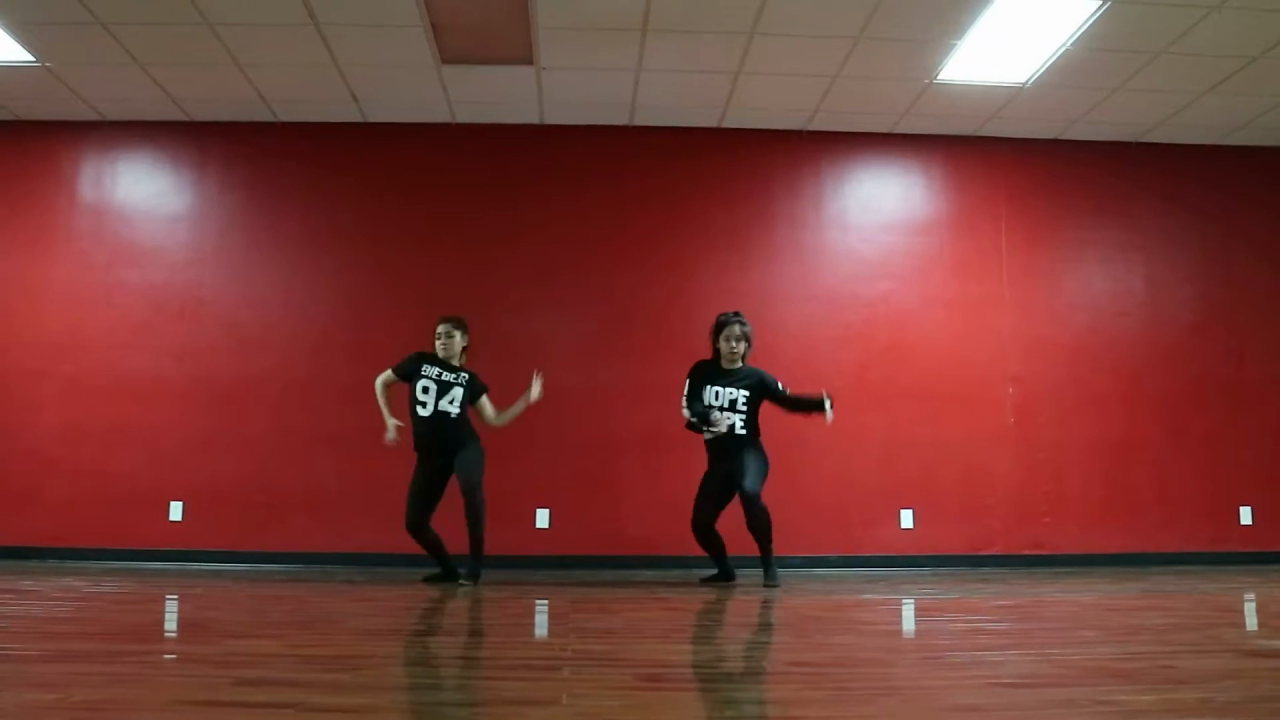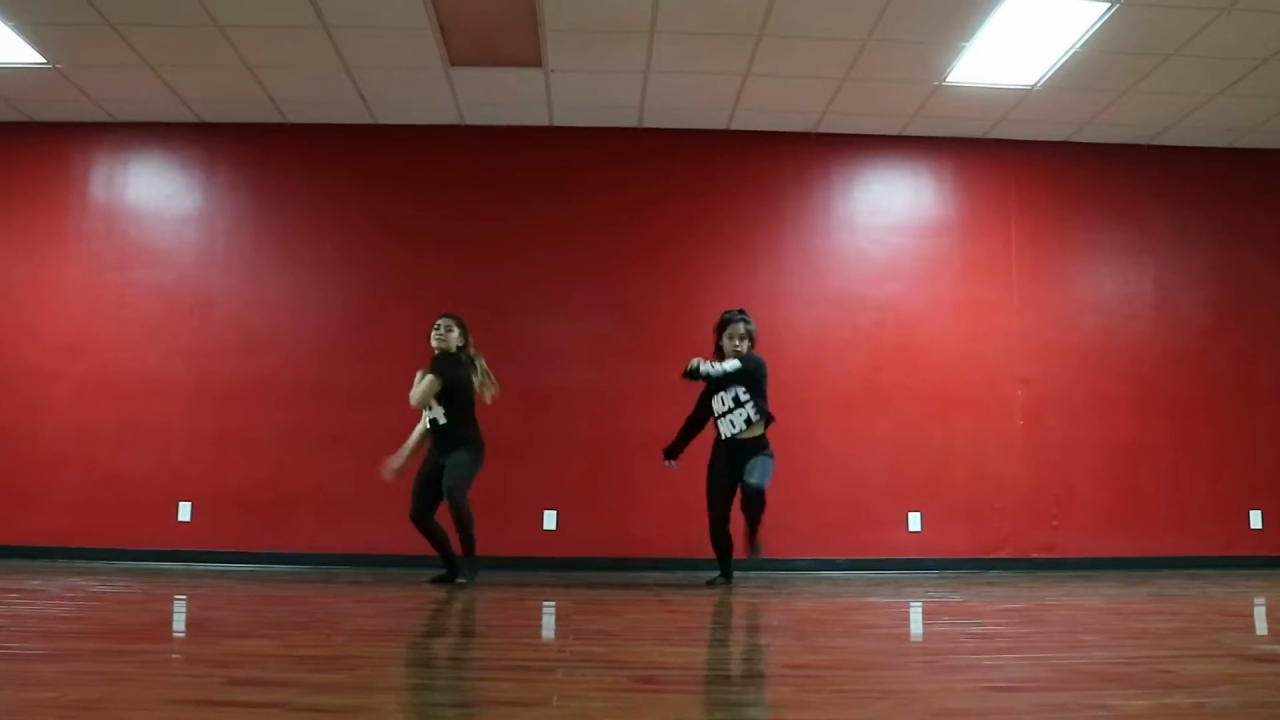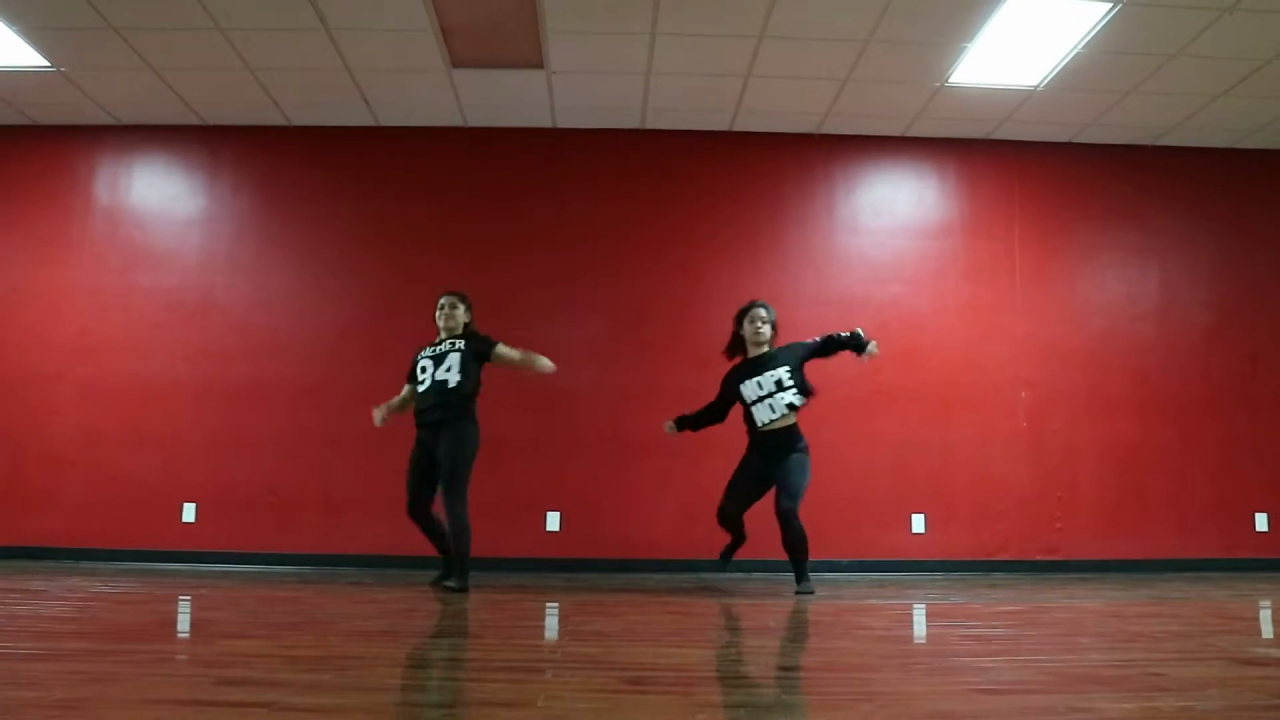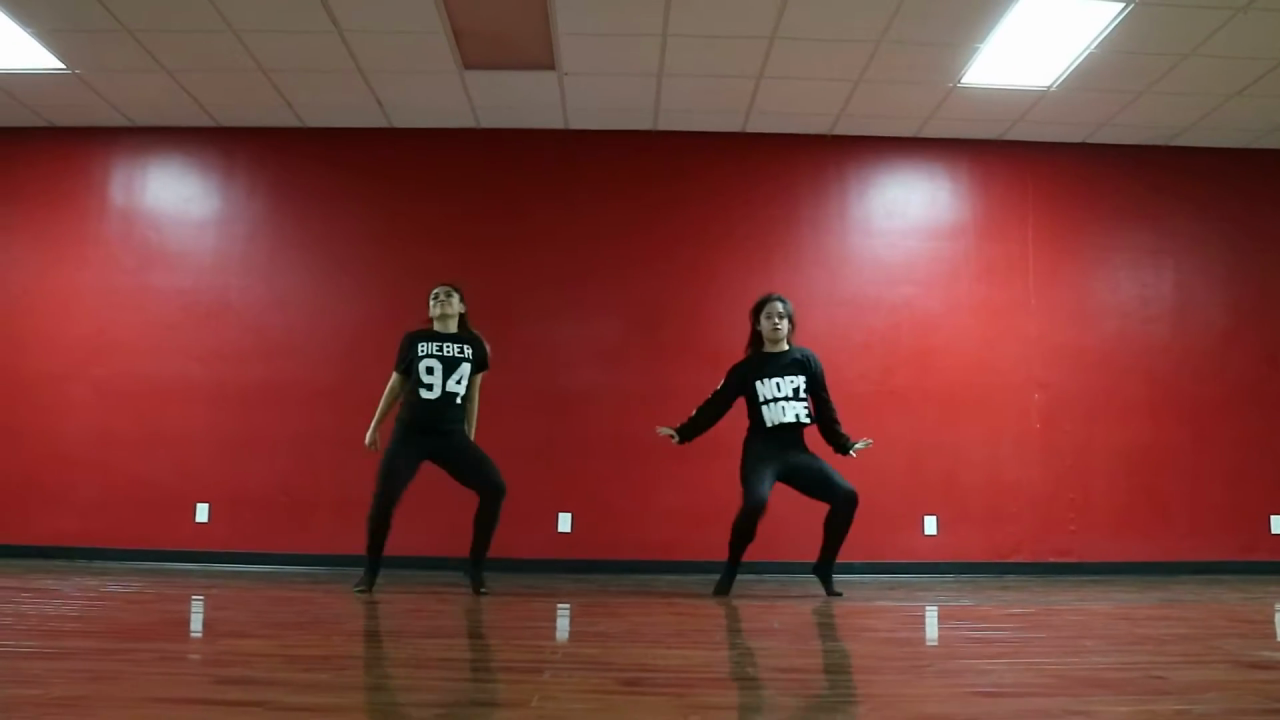
dt=0.4s
person 1, frame 1
left shoulder: (469, 378)
right shoulder: (418, 361)
left elbow: (495, 420)
right elbow: (381, 381)
left wrist: (528, 400)
right wrist: (388, 419)
left hip: (465, 447)
right hip: (429, 454)
left knee: (471, 487)
right knee: (414, 523)
left ankle: (475, 564)
right ankle: (448, 568)
person 1, frame 2
left shoulder: (443, 361)
right shoulder: (439, 367)
left elbow: (417, 400)
right elbow: (426, 422)
left wrist: (419, 382)
right wrist: (402, 455)
left hip: (466, 449)
right hip: (438, 451)
left knee: (453, 494)
right knee: (419, 513)
left ankle: (468, 563)
right ankle: (453, 567)
person 1, frame 3
left shoulder: (473, 341)
right shoulder: (422, 352)
left elbow: (516, 356)
right elbow: (406, 397)
left wrist: (537, 360)
right wrist: (385, 409)
left hip: (458, 429)
right hip: (426, 433)
left knee: (453, 499)
right knee: (416, 507)
left ankle: (460, 574)
right ankle: (451, 564)
person 1, frame 4
left shoulder: (474, 345)
right shoulder: (413, 340)
right elbow: (396, 387)
left wrist: (470, 437)
right wrist: (374, 427)
left hip: (452, 434)
right hip: (411, 433)
left knee: (495, 487)
right knee: (385, 496)
left ankle: (476, 569)
right ankle: (370, 571)
person 2, frame 1
left shoulder: (755, 378)
right shoulder: (700, 372)
left elbow: (788, 401)
right elbow: (690, 407)
left wrist: (820, 404)
right wrist: (705, 420)
left hip: (747, 453)
right hip: (718, 458)
left knee: (750, 495)
right knee: (700, 521)
left ankle: (769, 566)
right ankle: (724, 569)
person 2, frame 2
left shoulder: (753, 365)
right shoulder: (713, 383)
left elbow: (715, 371)
right elbow: (696, 420)
left wrist: (696, 368)
right wrist: (673, 451)
left hip: (757, 452)
right hip: (724, 456)
left knee: (753, 486)
right knee: (717, 519)
left ankle: (752, 534)
right ankle: (725, 571)
person 2, frame 3
left shoulder: (789, 353)
right shoulder: (735, 376)
left elbow: (825, 344)
right elbow: (716, 411)
left wrist: (857, 341)
right wrist: (682, 424)
left hip: (791, 447)
right hip: (758, 451)
left knee: (786, 510)
right knee: (727, 512)
left ankle: (803, 577)
right ankle: (738, 539)
person 2, frame 4
left shoulder: (806, 360)
right shoulder: (746, 368)
left elbow: (824, 406)
right elbow: (716, 405)
left wrist: (844, 444)
right wrist: (683, 433)
left hip: (796, 450)
right hip: (761, 450)
left knee: (847, 497)
right knee: (754, 504)
left ankle: (824, 569)
right ankle: (729, 573)
